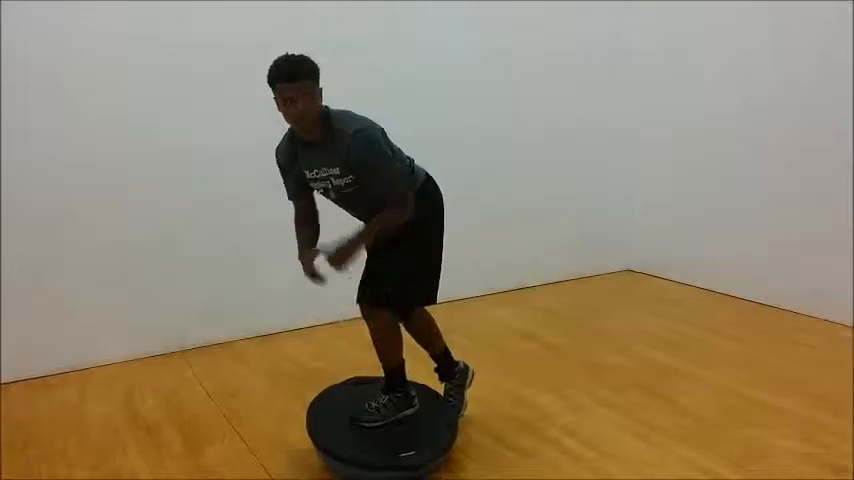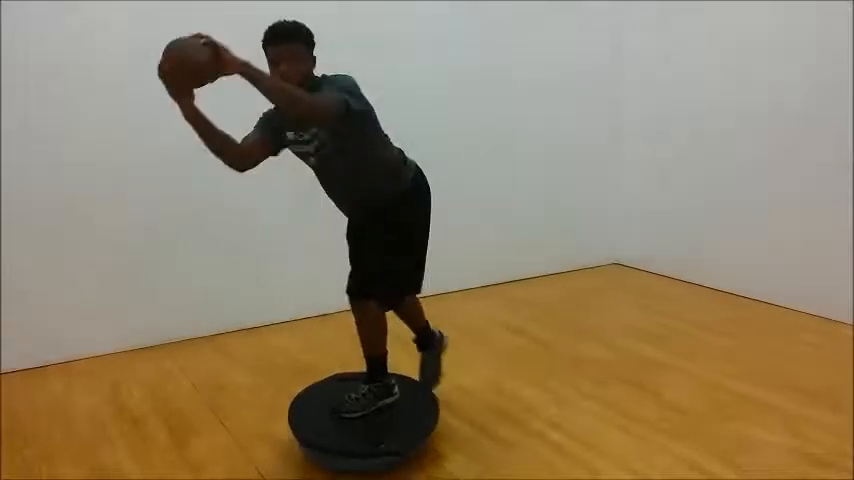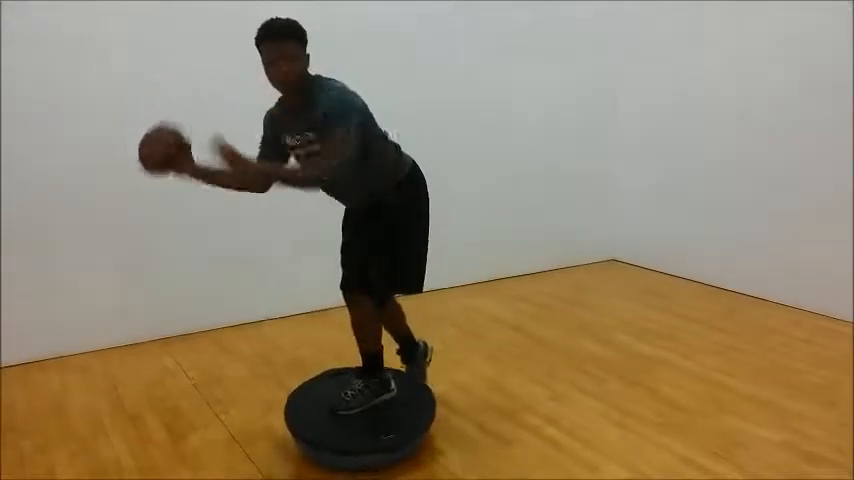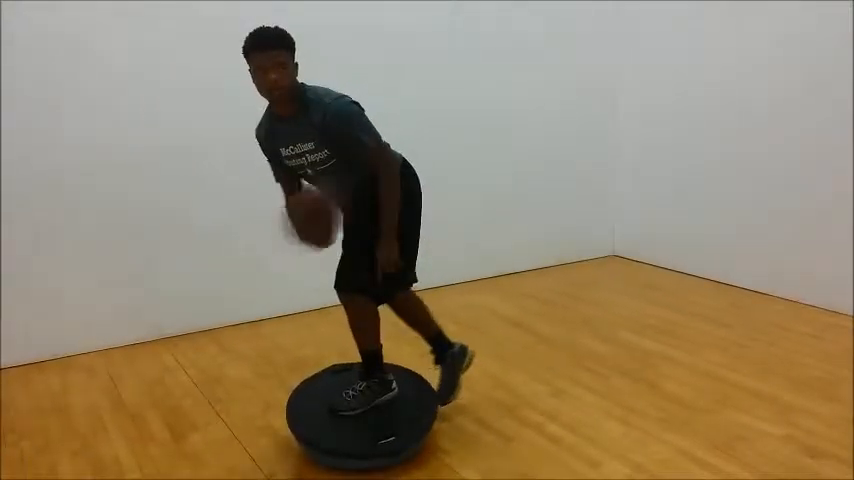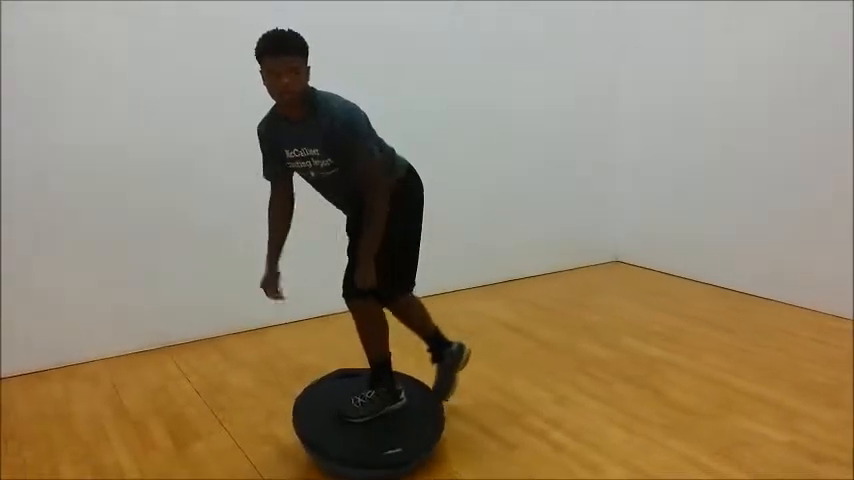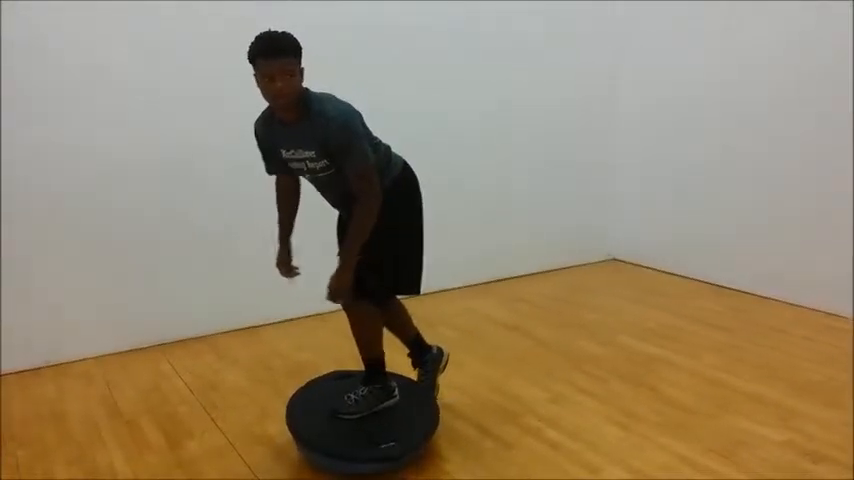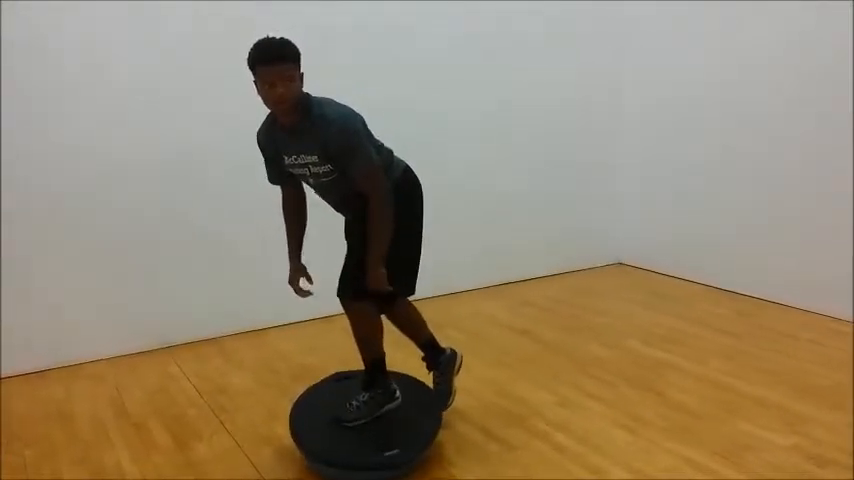
dt=0.3s
person 1, frame 1
left shoulder: (360, 135)
right shoulder: (287, 152)
left elbow: (401, 204)
right elbow: (304, 209)
left wrist: (355, 245)
right wrist: (305, 252)
left hip: (416, 208)
right hip: (380, 216)
left knee: (376, 301)
right knee: (401, 303)
left ankle: (398, 394)
right ankle: (452, 371)
person 1, frame 2
left shoulder: (340, 89)
right shoulder: (279, 119)
left elbow: (312, 112)
right elbow: (241, 159)
left wrist: (242, 67)
right wrist: (189, 110)
left hip: (403, 198)
right hip: (366, 209)
left knee: (365, 293)
right knee: (387, 288)
left ankle: (379, 384)
right ankle: (430, 341)
person 1, frame 3
left shoulder: (336, 100)
right shoulder: (277, 119)
left elbow: (333, 170)
right elbow: (264, 183)
left wrist: (253, 168)
right wrist: (194, 170)
left hip: (399, 193)
right hip: (363, 203)
left knee: (360, 288)
right knee: (368, 288)
left ankle: (375, 379)
right ankle: (412, 352)
person 1, frame 4
left shoulder: (337, 110)
right shoulder: (267, 133)
left elbow: (387, 169)
right elbow: (292, 191)
left wrist: (387, 238)
left hip: (392, 196)
right hip: (356, 205)
left knee: (353, 288)
right knee: (393, 289)
left ankle: (375, 380)
right ankle: (448, 351)
person 1, frame 5
left shoulder: (341, 118)
right shoulder: (269, 131)
left elbow: (379, 189)
right elbow: (280, 193)
left wrist: (366, 259)
right wrist: (272, 261)
left hip: (397, 196)
right hip: (360, 208)
left knee: (362, 291)
right knee: (388, 290)
left ankle: (384, 388)
right ankle: (445, 349)
person 1, frame 6
left shoulder: (336, 119)
right shoulder: (266, 129)
left elbow: (370, 194)
right elbow: (286, 182)
left wrist: (346, 266)
right wrist: (284, 243)
left hip: (391, 195)
right hip: (354, 204)
left knee: (357, 290)
right knee: (372, 292)
left ankle: (377, 385)
right ankle: (425, 355)
person 1, frame 7
left shoulder: (338, 122)
right shoulder: (268, 137)
left elbow: (380, 194)
right elbow: (292, 194)
left wrist: (375, 262)
right wrist: (295, 259)
left hip: (396, 197)
right hip: (359, 208)
left knee: (356, 292)
right knee: (383, 295)
left ankle: (378, 388)
right ankle: (439, 358)
